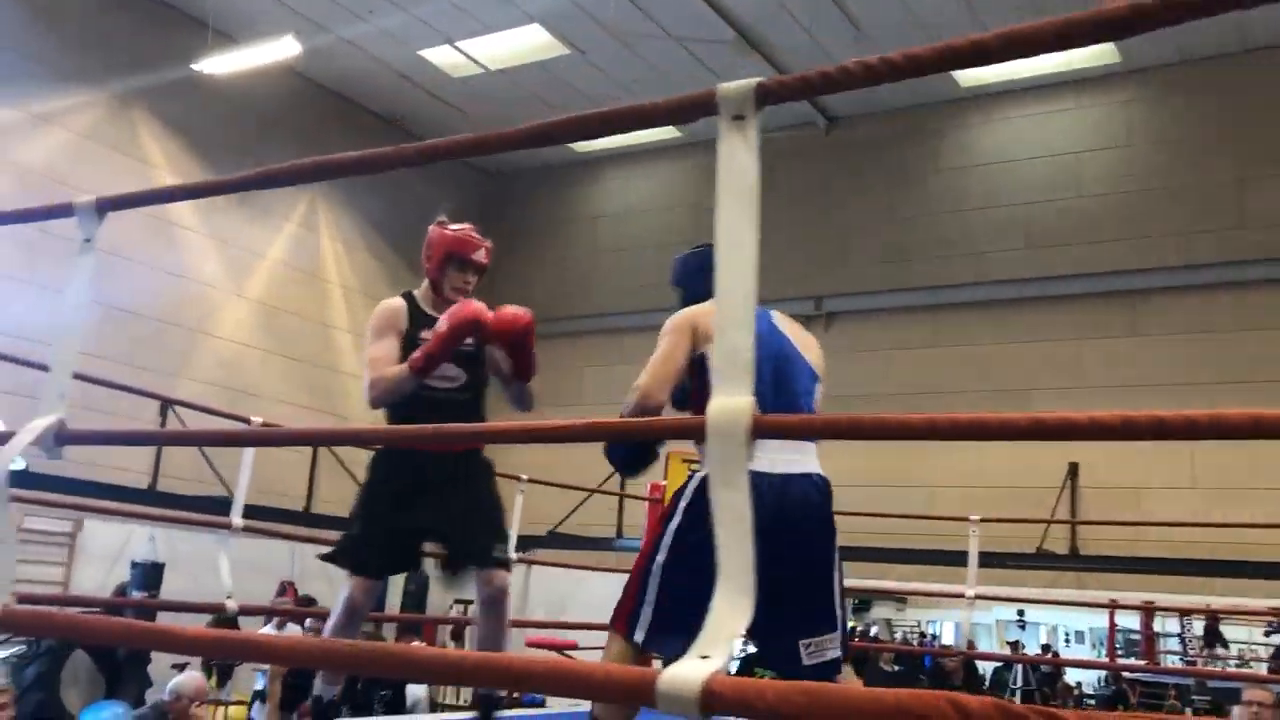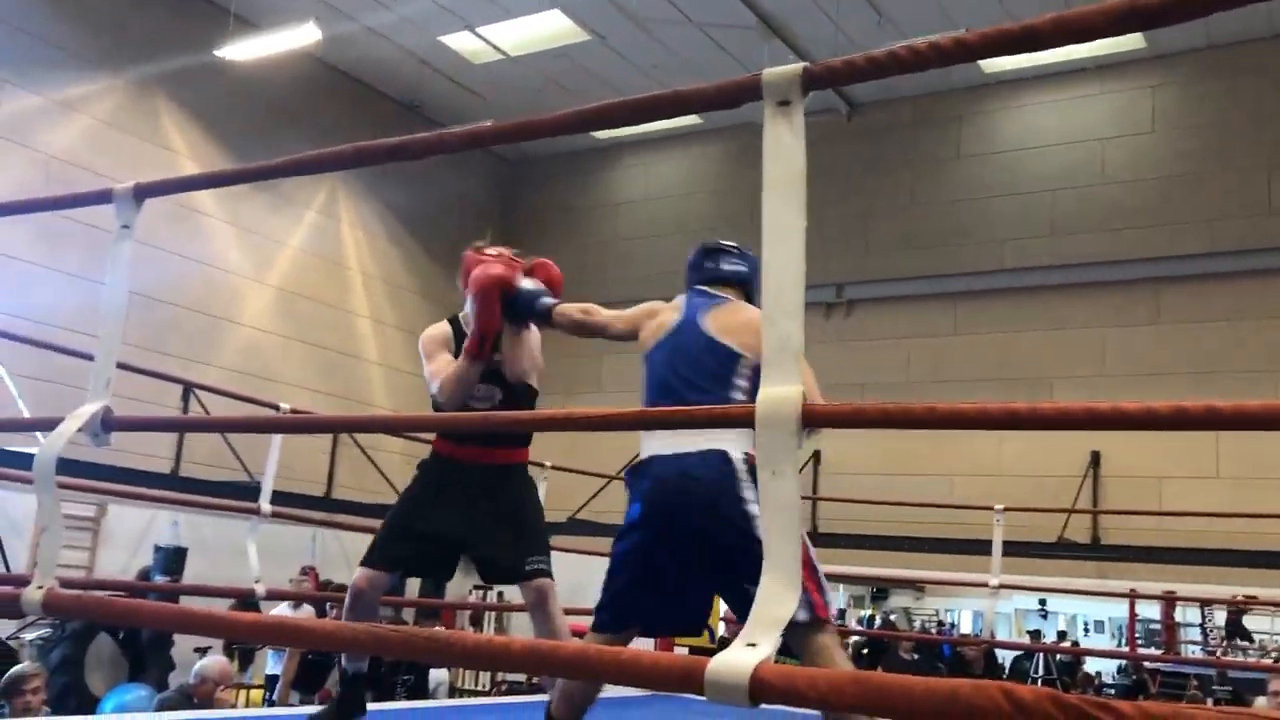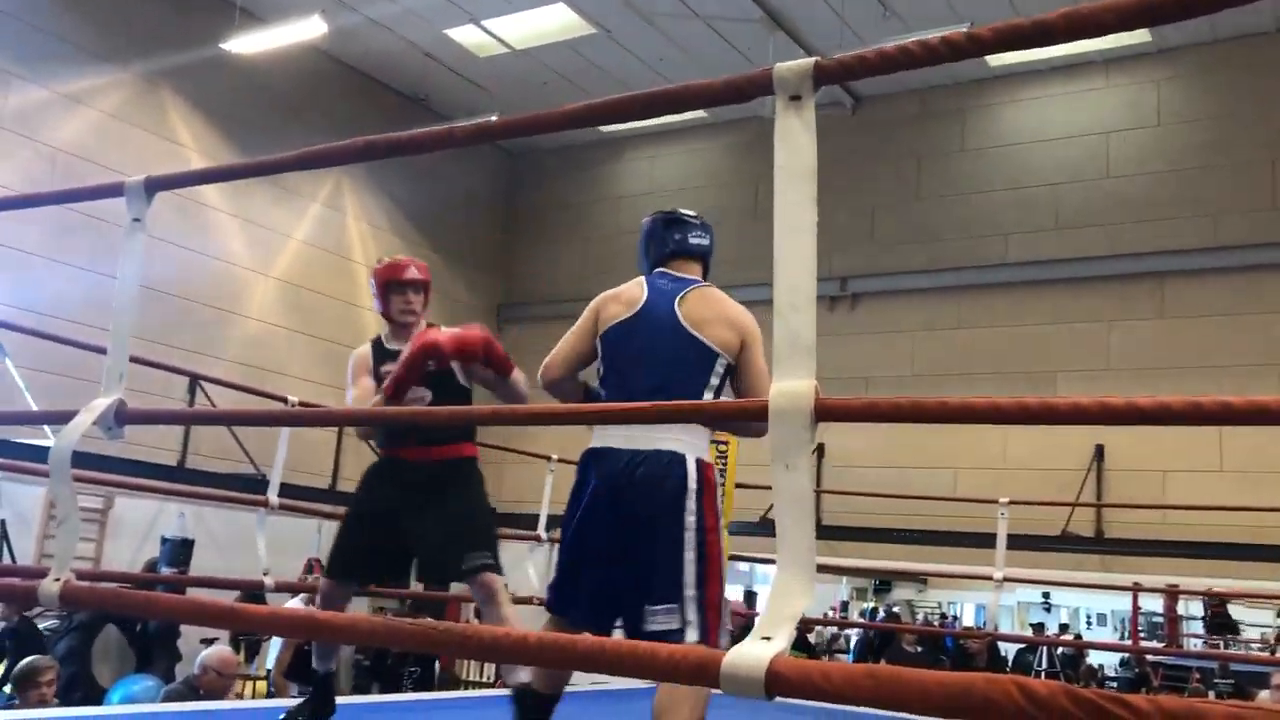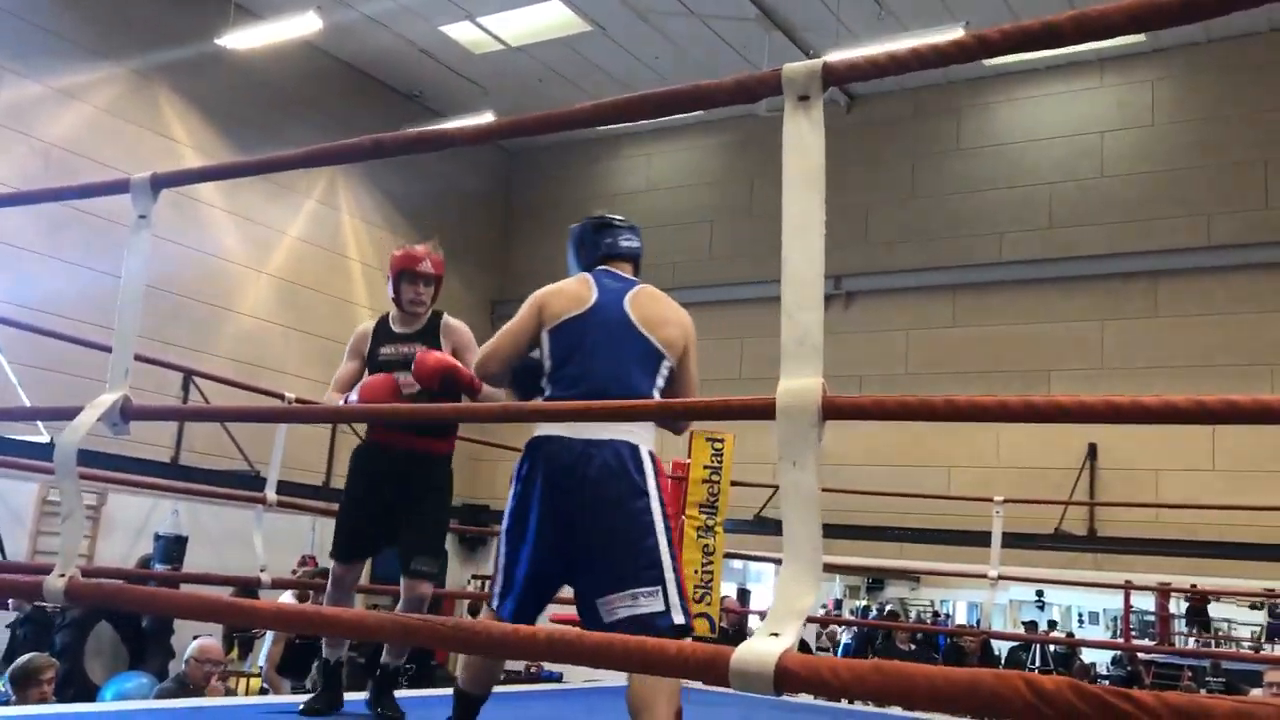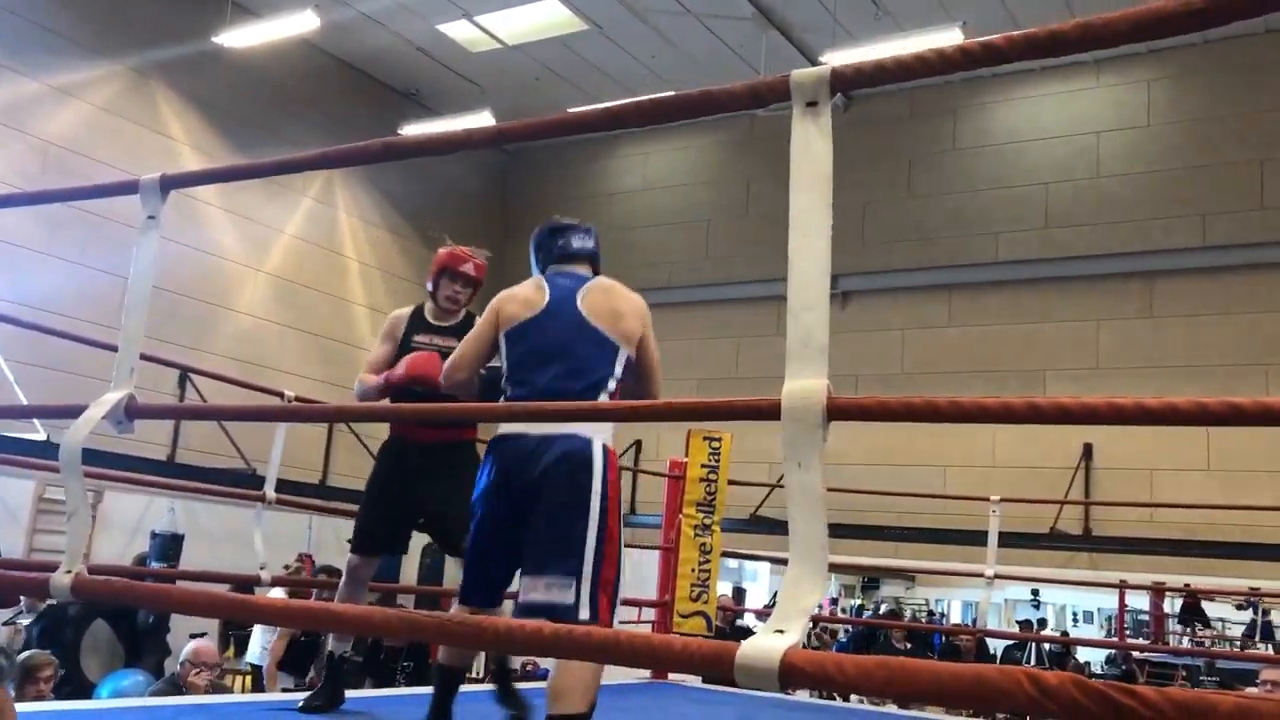
dt=0.3s
person 1, frame 1
left shoulder: (694, 319)
right shoulder: (802, 339)
left elbow: (649, 398)
left wrist: (628, 444)
right hip: (806, 492)
left knee: (634, 639)
right knee: (820, 670)
person 1, frame 2
left shoulder: (656, 316)
right shoulder: (762, 327)
left elbow: (582, 318)
right elbow: (804, 408)
left wrist: (537, 305)
left hip: (655, 479)
right hip: (724, 477)
left knee: (609, 629)
right knee: (813, 632)
person 1, frame 3
left shoulder: (612, 301)
right shoulder: (734, 318)
left elbow: (553, 376)
right elbow: (758, 421)
left hip: (604, 468)
right hip: (676, 475)
left knee: (567, 617)
right knee: (687, 643)
person 1, frame 4
left shoulder: (552, 297)
right shoulder: (674, 317)
left elbow: (487, 366)
right elbow: (679, 419)
left hip: (551, 459)
right hip: (625, 466)
left knee: (506, 611)
right knee: (656, 629)
person 1, frame 5
left shoulder: (510, 300)
right shoulder: (628, 307)
left elbow: (454, 378)
right elbow: (647, 396)
left hip: (512, 452)
right hip: (580, 458)
left knee: (476, 597)
right knee: (581, 624)
person 2, frame 1
left shoulder: (484, 323)
right shoulder: (395, 312)
left elbow: (523, 403)
right elbow: (377, 392)
left wrist: (524, 361)
right wrist: (433, 352)
left hip: (465, 467)
right hip: (404, 463)
left knee: (496, 585)
right knee: (359, 594)
person 2, frame 2
left shoulder: (524, 335)
right shoulder: (438, 337)
left elbow: (520, 371)
right elbow: (447, 395)
left wrist: (500, 315)
right wrist: (484, 337)
left hip: (504, 479)
right hip: (445, 474)
left knee: (542, 592)
right knee: (366, 586)
person 2, frame 3
left shoulder: (459, 347)
right shoulder: (366, 357)
left elbow: (518, 397)
right elbow: (364, 427)
left wrist: (498, 361)
right wrist: (405, 372)
left hip: (453, 477)
right hip: (391, 477)
left knee: (487, 584)
right knee: (332, 590)
person 2, frame 4
left shoulder: (453, 333)
right shoulder: (368, 334)
left elbow: (493, 397)
right elbow: (333, 398)
left wrist: (466, 382)
right wrist: (353, 400)
left hip: (428, 468)
right hip: (375, 461)
left knee: (418, 589)
right knee: (343, 572)
person 2, frame 5
right shoulder: (401, 321)
right elbow: (362, 387)
right wrist: (393, 379)
left hip: (453, 458)
right hip: (402, 452)
right knee: (360, 564)
right ankle: (333, 677)
